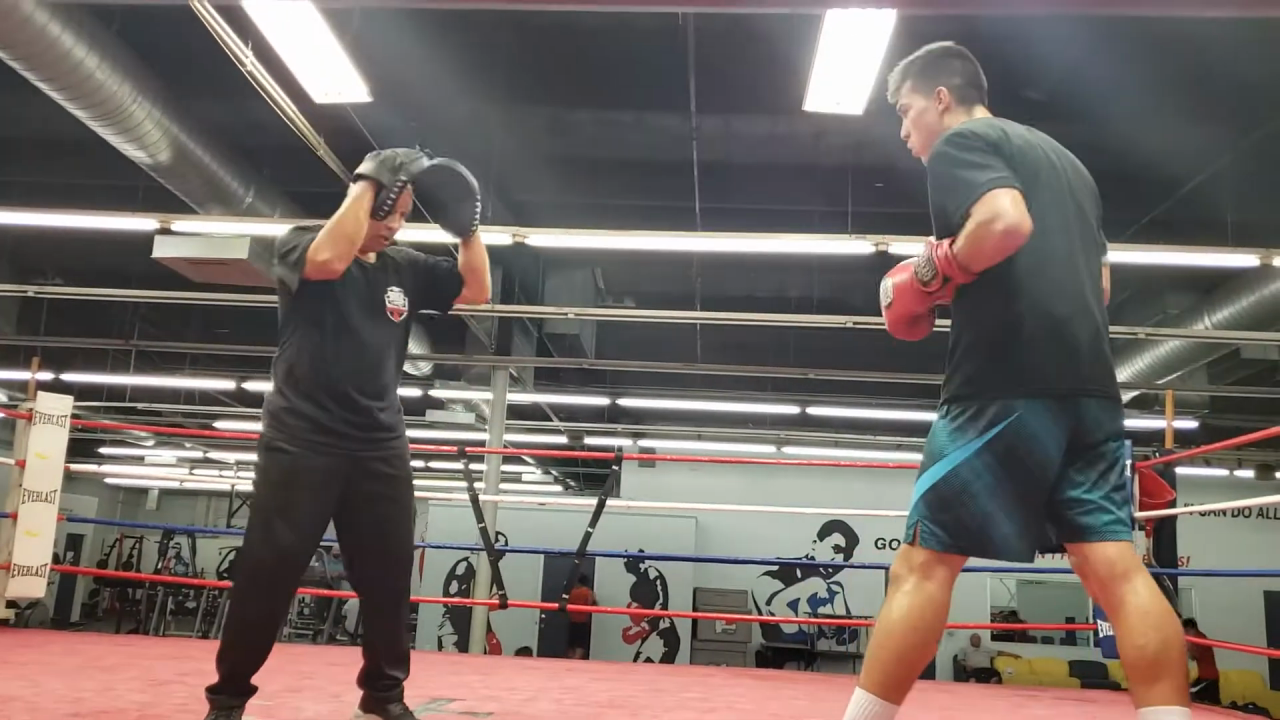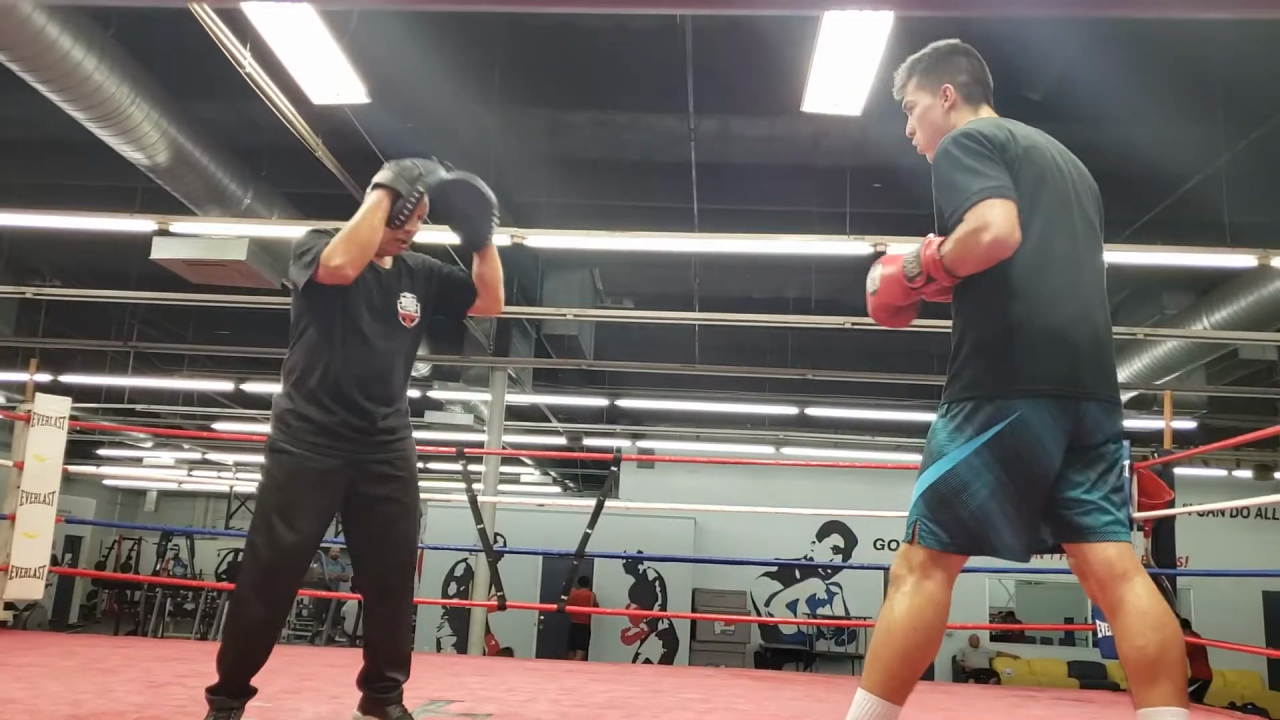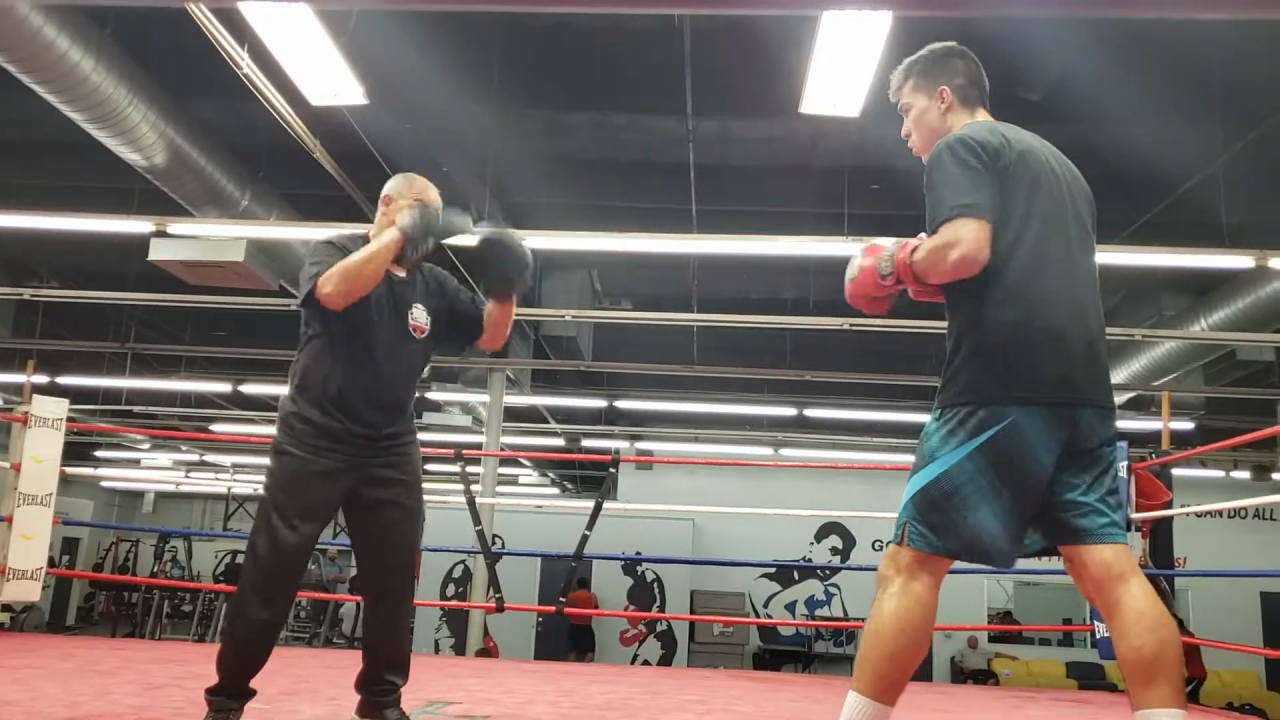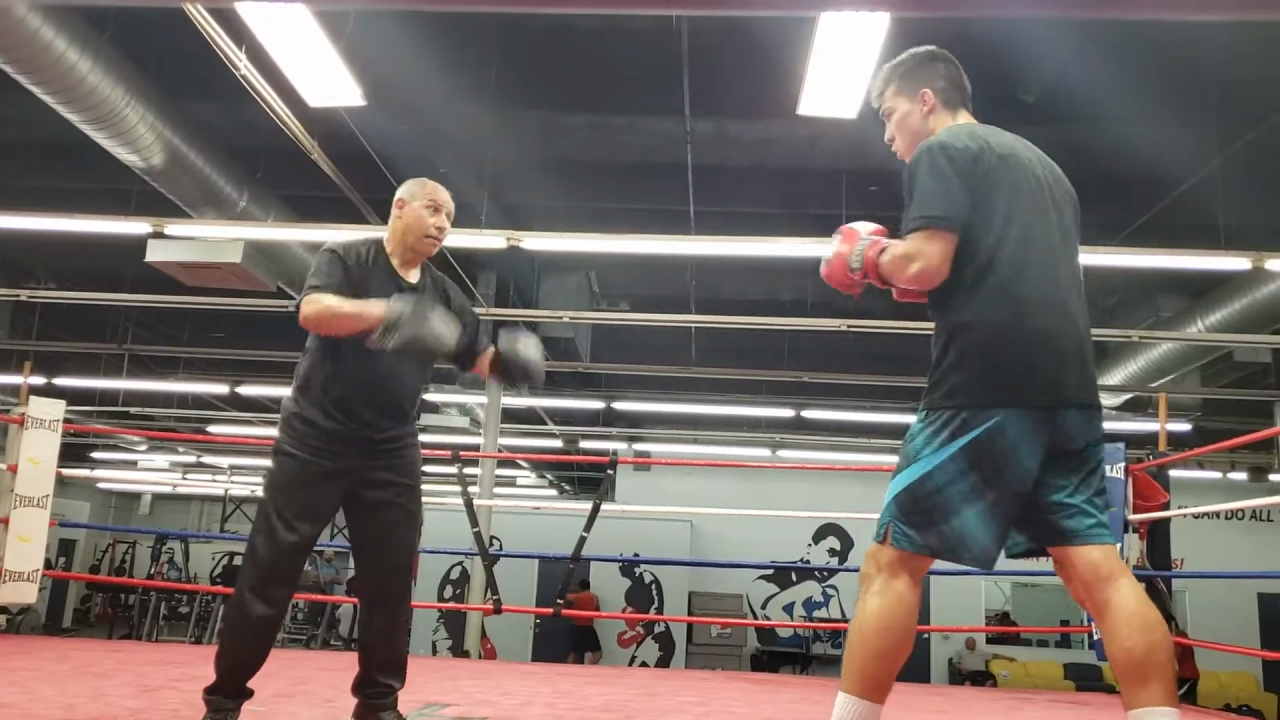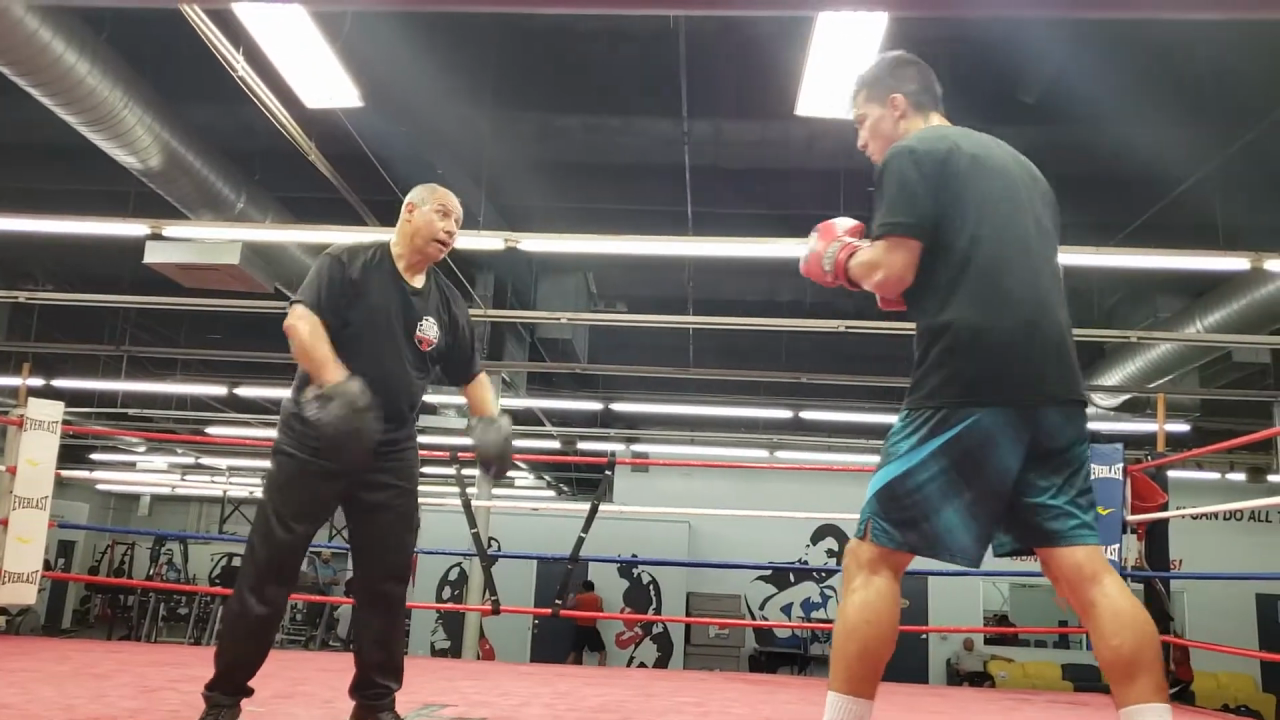
dt=0.1s
person 1, frame 1
left shoulder: (964, 142)
right shoulder: (1066, 161)
left elbow: (1005, 225)
left wrist: (937, 271)
left hip: (1003, 385)
right hip: (1088, 385)
left knee: (923, 564)
right knee: (1115, 570)
person 1, frame 2
left shoulder: (969, 142)
right shoulder: (1068, 163)
left elbow: (996, 232)
left wrist: (924, 268)
left hip: (1003, 386)
right hip: (1088, 388)
left knee: (923, 565)
right knee: (1115, 571)
person 1, frame 3
left shoulder: (964, 147)
right shoulder: (1060, 166)
left elbow: (964, 252)
left wrist: (897, 266)
left hip: (997, 389)
right hip: (1081, 391)
left knee: (911, 564)
right knee: (1112, 575)
person 1, frame 4
left shoulder: (945, 151)
right shoulder: (1044, 168)
left elbow: (924, 264)
left wrist: (865, 260)
left hip: (983, 391)
right hip: (1068, 393)
left knee: (893, 564)
right knee: (1102, 576)
person 1, frame 5
left shoulder: (911, 156)
right shoulder: (1020, 167)
left elbow: (888, 272)
left wrist: (837, 260)
left hip: (965, 389)
right hip: (1052, 388)
left knee: (873, 559)
right knee: (1087, 573)
person 2, frame 1
left shoulder: (406, 268)
right shoulder: (300, 243)
left elbow: (476, 290)
right elbow: (329, 260)
left wrist: (465, 223)
right wrist: (368, 182)
left hip: (379, 443)
right hip: (301, 436)
left knee: (388, 572)
right knee: (268, 567)
person 2, frame 2
left shoulder: (420, 273)
right shoulder: (317, 244)
left elbow: (489, 302)
right elbow: (342, 266)
left wrist: (480, 236)
right wrist: (385, 190)
left hip: (386, 446)
right hip: (309, 439)
left knee: (392, 574)
right knee: (272, 568)
person 2, frame 3
left shoulder: (435, 285)
right shoulder: (335, 250)
left elbow: (490, 337)
right elbow: (334, 293)
left wrist: (505, 285)
right wrist: (400, 230)
left hip: (390, 451)
right hip: (312, 441)
left knee: (391, 579)
right knee: (270, 569)
person 2, frame 4
left shoulder: (442, 294)
right shoulder: (345, 259)
left elbow: (483, 359)
right elbow: (314, 312)
left wrist: (510, 356)
right wrist: (390, 314)
left hip: (391, 453)
right hip: (315, 442)
left knee: (391, 581)
right knee: (270, 569)
person 2, frame 5
left shoulder: (445, 300)
right shoulder: (347, 265)
left elbow: (468, 377)
right elbow: (301, 321)
left wrist: (492, 424)
right wrist: (338, 384)
left hip: (390, 457)
right hip: (314, 445)
left knee: (386, 583)
right knee: (268, 569)
